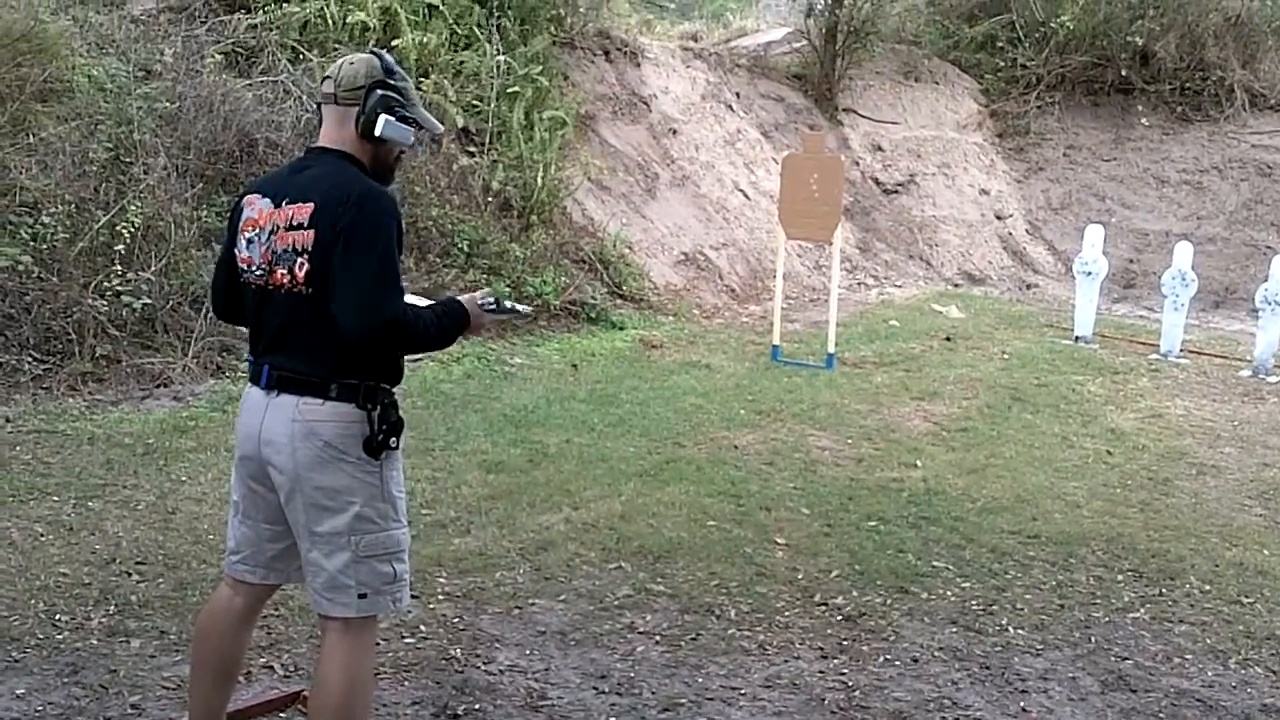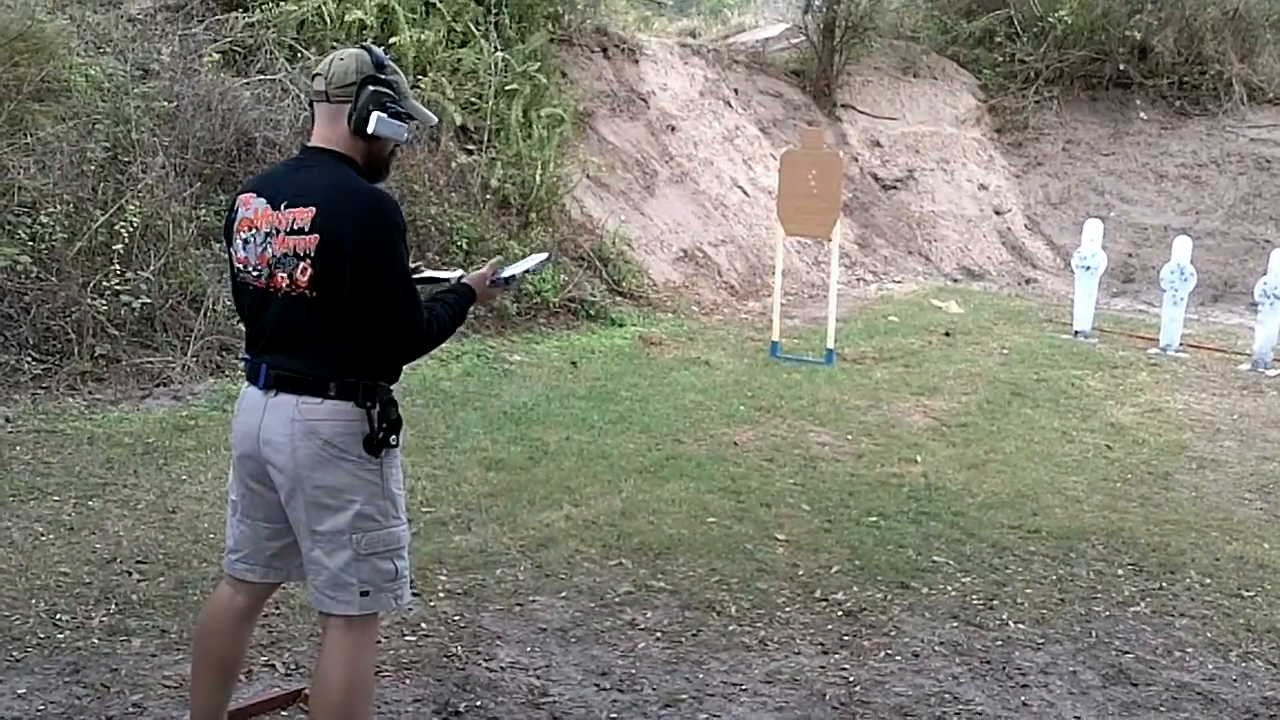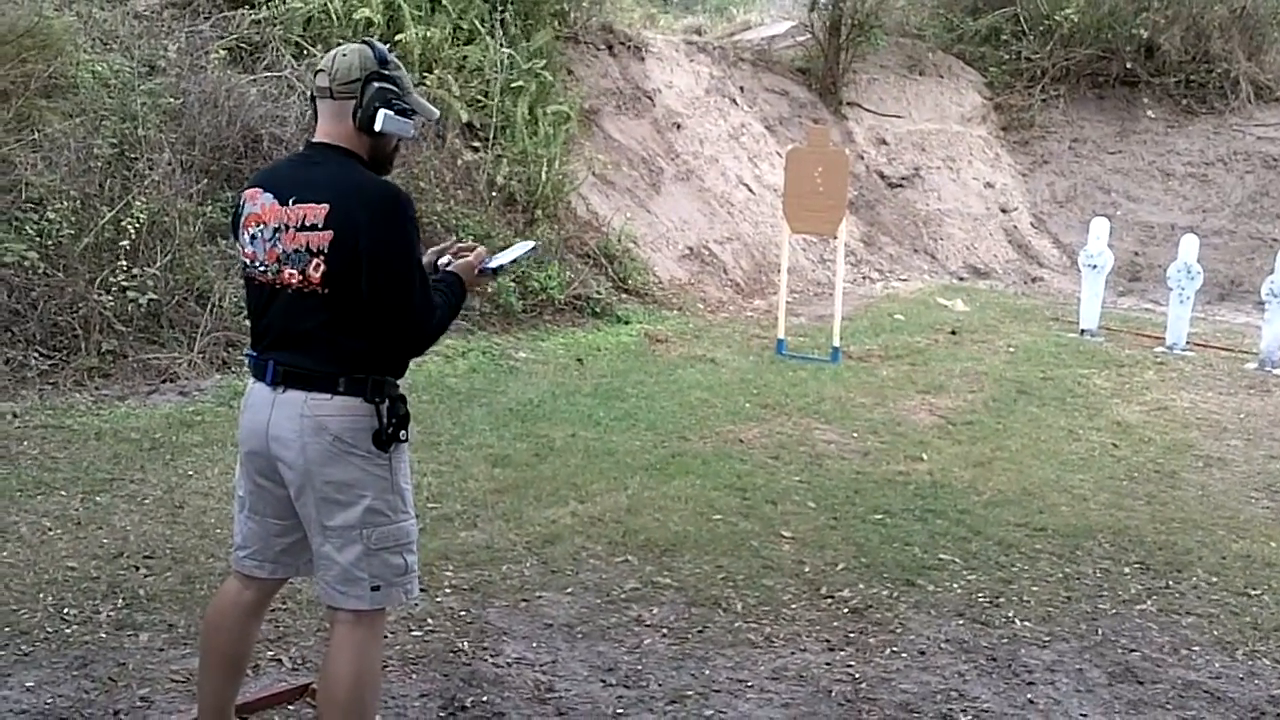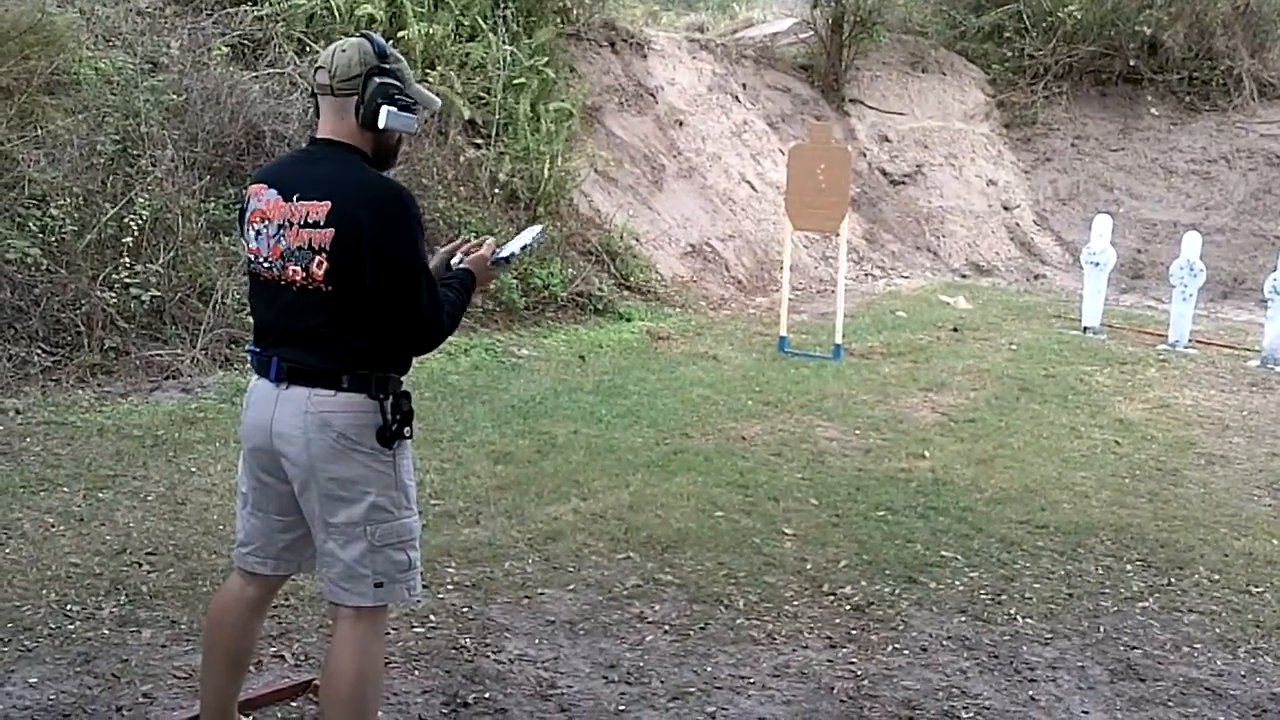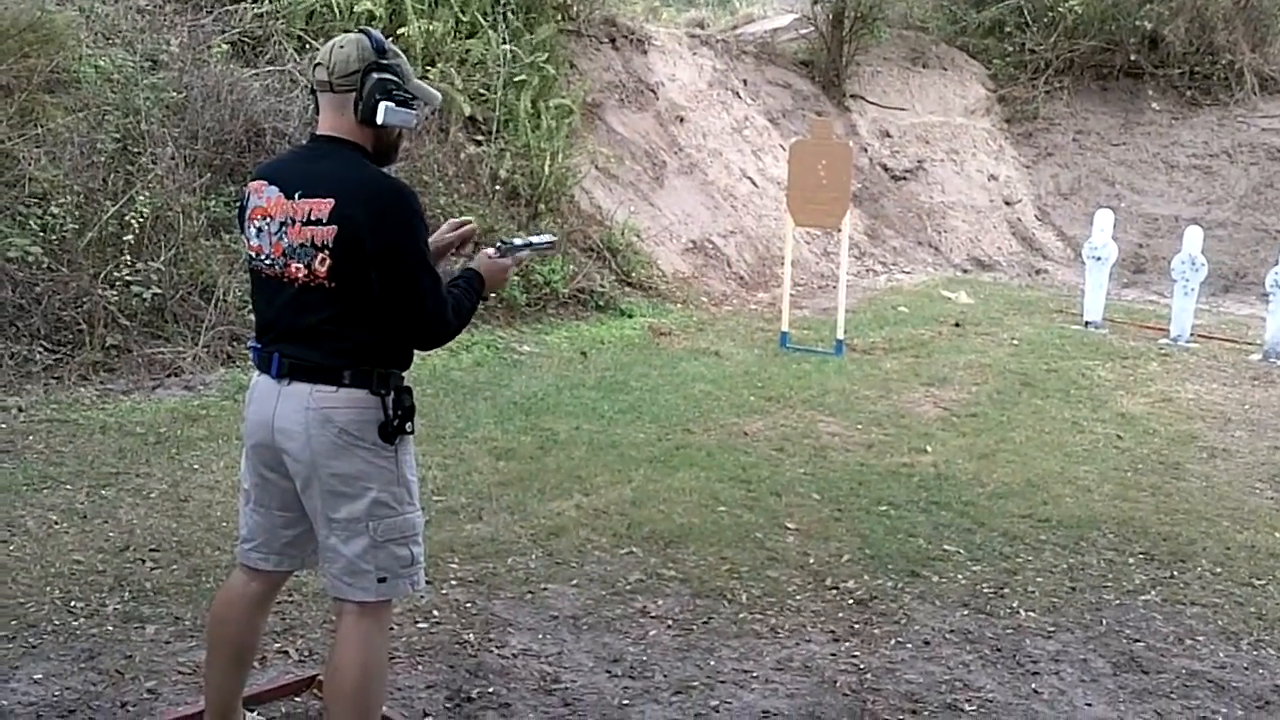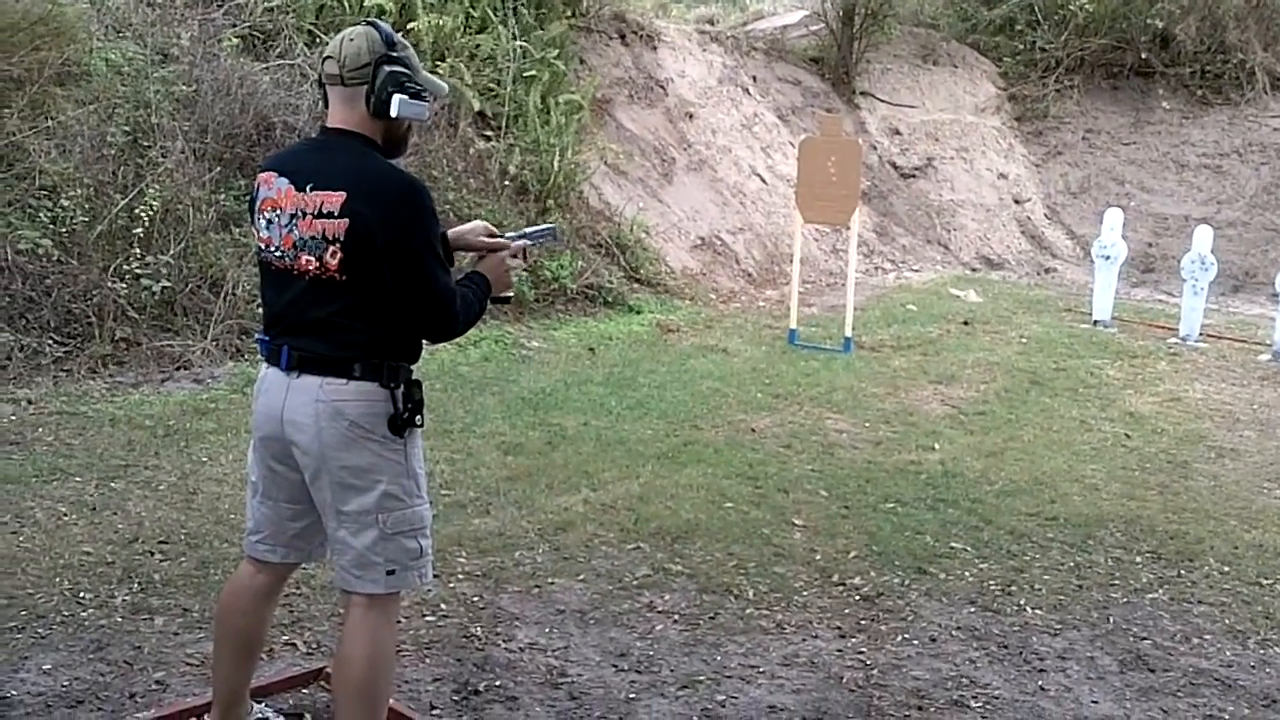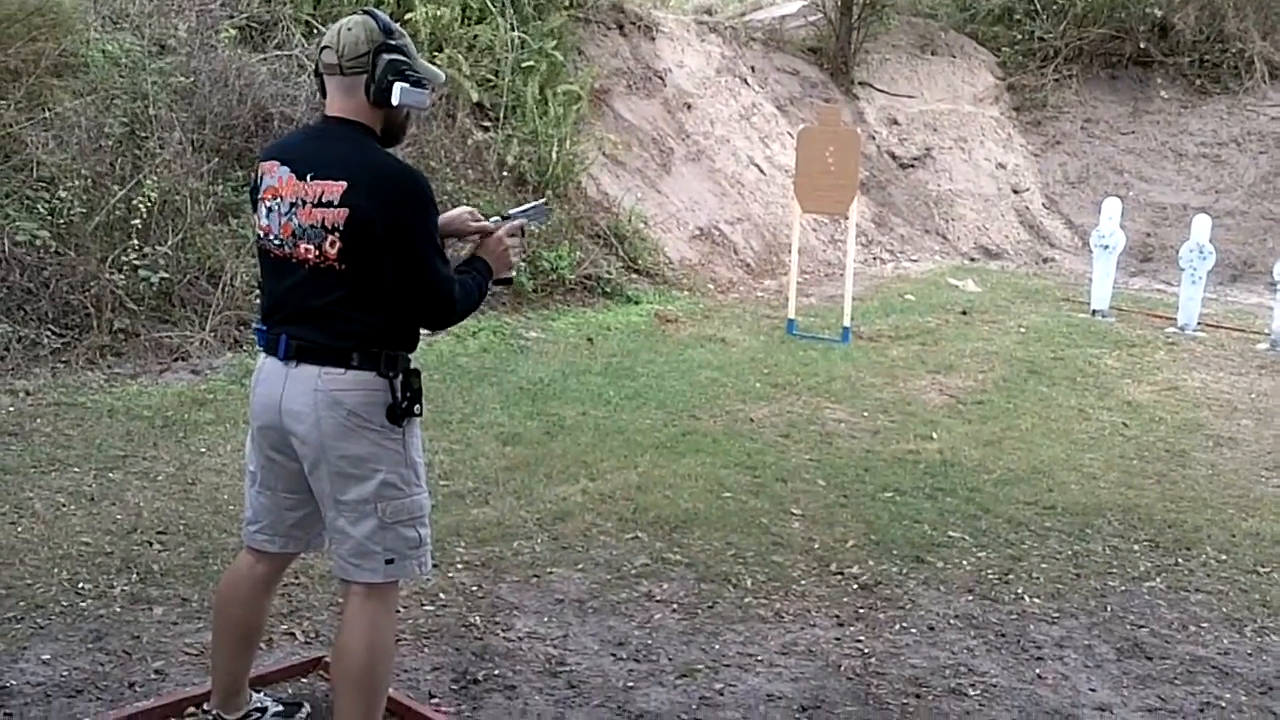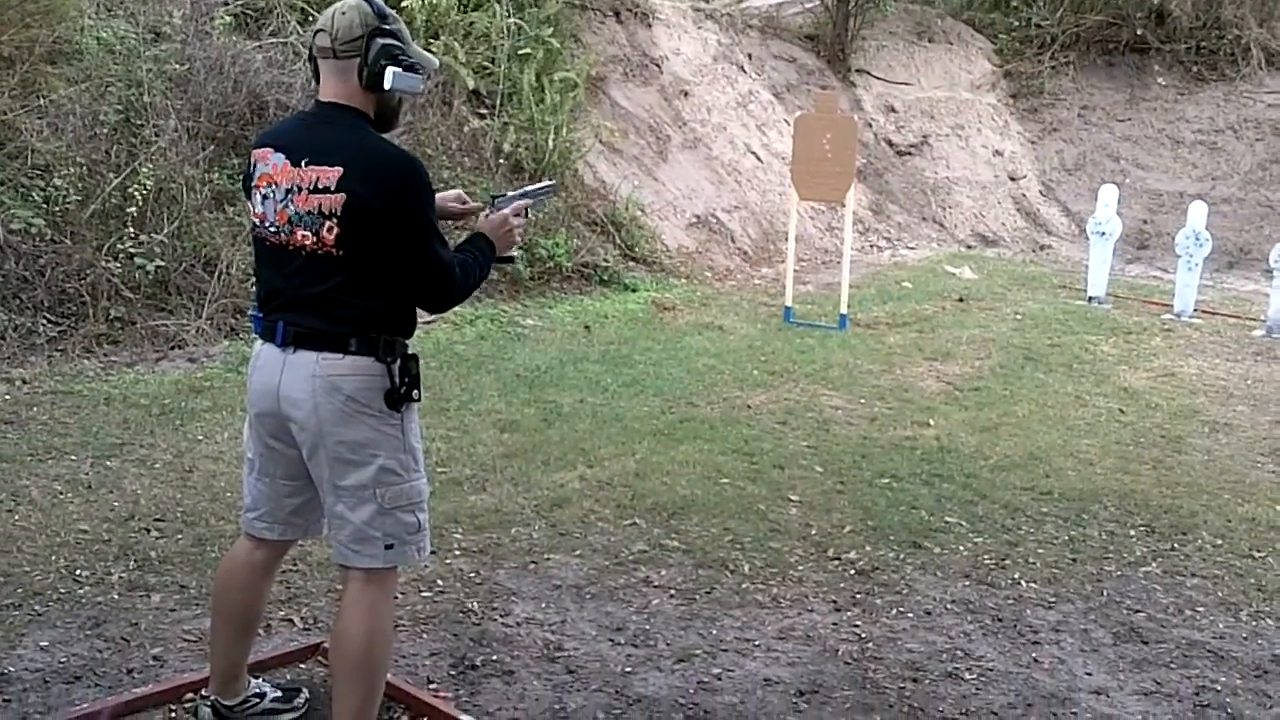
dt=0.2s
person 1, frame 1
left shoulder: (259, 195)
right shoulder: (361, 202)
left elbow: (227, 303)
right elbow: (372, 325)
right wrist: (456, 314)
left hip: (261, 409)
right hip: (335, 426)
left knee: (243, 583)
right knee: (350, 615)
person 1, frame 2
left shoulder: (252, 196)
right shoulder: (365, 206)
right elbow: (399, 339)
right wrist: (464, 294)
left hip: (257, 409)
right hip: (334, 427)
left knee: (242, 583)
right knee: (351, 612)
person 1, frame 3
left shoulder: (258, 191)
right shoulder: (378, 201)
right elbow: (409, 332)
left wrist: (418, 270)
right wrist: (453, 282)
left hip: (264, 405)
right hip: (342, 421)
left knee: (250, 578)
right knee: (359, 609)
person 1, frame 4
left shoulder: (263, 187)
right shoulder: (380, 199)
right elbow: (417, 331)
left wrist: (427, 268)
right wrist: (464, 278)
left hip: (268, 401)
right hip: (345, 418)
left knee: (253, 574)
right knee: (361, 606)
person 1, frame 5
left shoulder: (264, 183)
right shoulder: (382, 196)
right elbow: (426, 327)
left wrist: (425, 248)
right wrist: (476, 280)
left hip: (269, 397)
right hip: (346, 413)
left knee: (255, 571)
right knee: (364, 603)
person 1, frame 6
left shoulder: (274, 174)
right shoulder: (393, 190)
right elbow: (436, 319)
left wrist: (445, 241)
right wrist: (483, 282)
left hip: (278, 389)
right hip: (355, 405)
left knee: (264, 562)
right knee: (374, 595)
person 1, frame 7
left shoulder: (274, 161)
right shoulder: (393, 181)
right elbow: (434, 307)
left wrist: (436, 227)
right wrist: (483, 266)
left hip: (275, 378)
right hip: (352, 395)
left knee: (262, 551)
right knee: (373, 583)
person 1, frame 8
left shoulder: (267, 149)
right shoulder: (390, 168)
right elbow: (436, 289)
left wrist: (425, 212)
right wrist: (486, 242)
left hip: (273, 364)
right hip: (351, 382)
left knee: (260, 537)
right knee: (370, 570)
